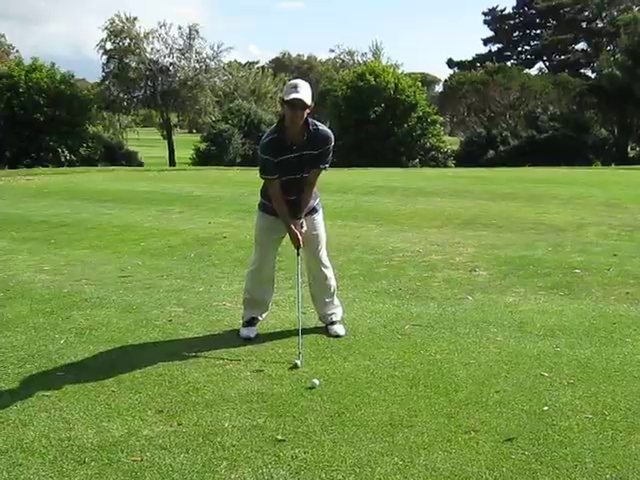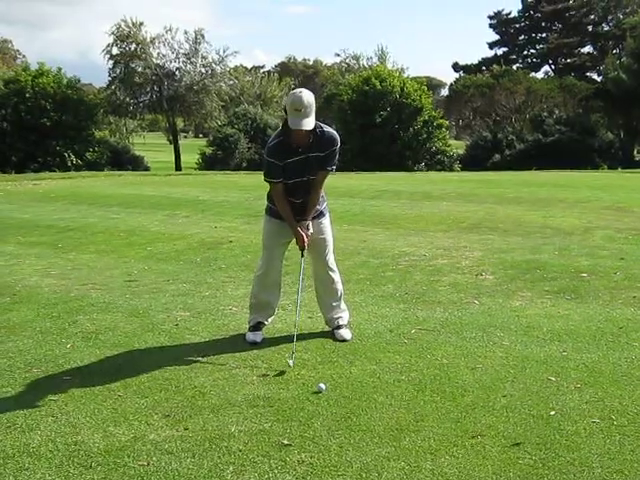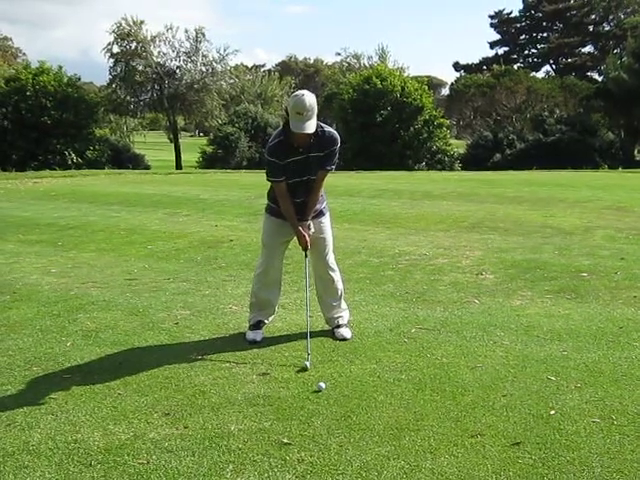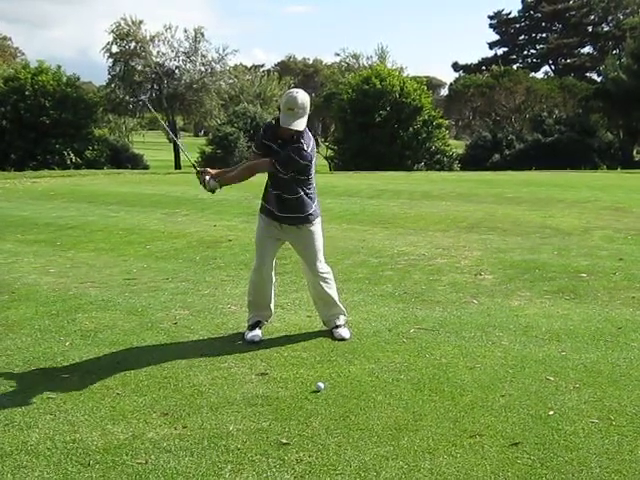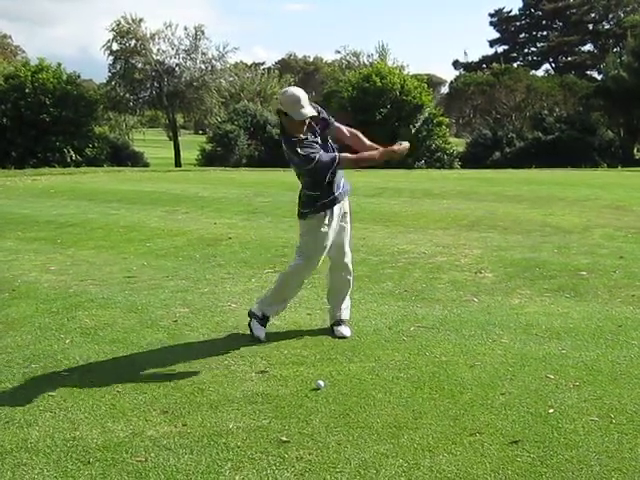
dt=1s
person 1, frame 1
left shoulder: (323, 137)
right shoulder: (269, 142)
left elbow: (311, 182)
right elbow: (274, 190)
left wrist: (300, 218)
right wrist: (289, 226)
left hip: (309, 208)
right hip: (273, 210)
left knee: (319, 262)
right knee: (261, 263)
left ankle: (331, 316)
right ankle: (251, 317)
person 1, frame 2
left shoulder: (329, 139)
right shoulder: (275, 147)
left elbow: (318, 184)
right elbow: (278, 193)
left wrist: (306, 222)
right wrist: (295, 228)
left hip: (316, 212)
right hip: (280, 215)
left knee: (326, 265)
right knee: (268, 268)
left ankle: (338, 320)
right ankle: (257, 321)
person 1, frame 3
left shoulder: (330, 139)
right shoulder: (275, 146)
left elbow: (318, 184)
right elbow: (281, 193)
left wrist: (307, 221)
right wrist: (297, 228)
left hip: (316, 212)
right hip: (280, 214)
left knee: (326, 265)
right knee: (268, 266)
left ankle: (338, 318)
right ankle: (258, 320)
person 1, frame 4
left shoulder: (302, 149)
right shoulder: (270, 130)
left elbow: (258, 167)
right elbow: (253, 162)
left wrist: (220, 180)
right wrist: (220, 175)
left hip: (303, 219)
right hip: (271, 214)
left knee: (317, 270)
right knee: (262, 268)
left ankle: (335, 319)
right ankle: (257, 319)
person 1, frame 5
left shoulder: (312, 116)
right shoulder: (299, 152)
left elbow: (345, 134)
right elbow: (351, 161)
left wrist: (377, 149)
right wrist: (387, 154)
left hip: (337, 202)
right hip: (318, 211)
left knee: (342, 263)
right knee: (305, 264)
left ankle: (338, 317)
right ankle: (262, 312)
